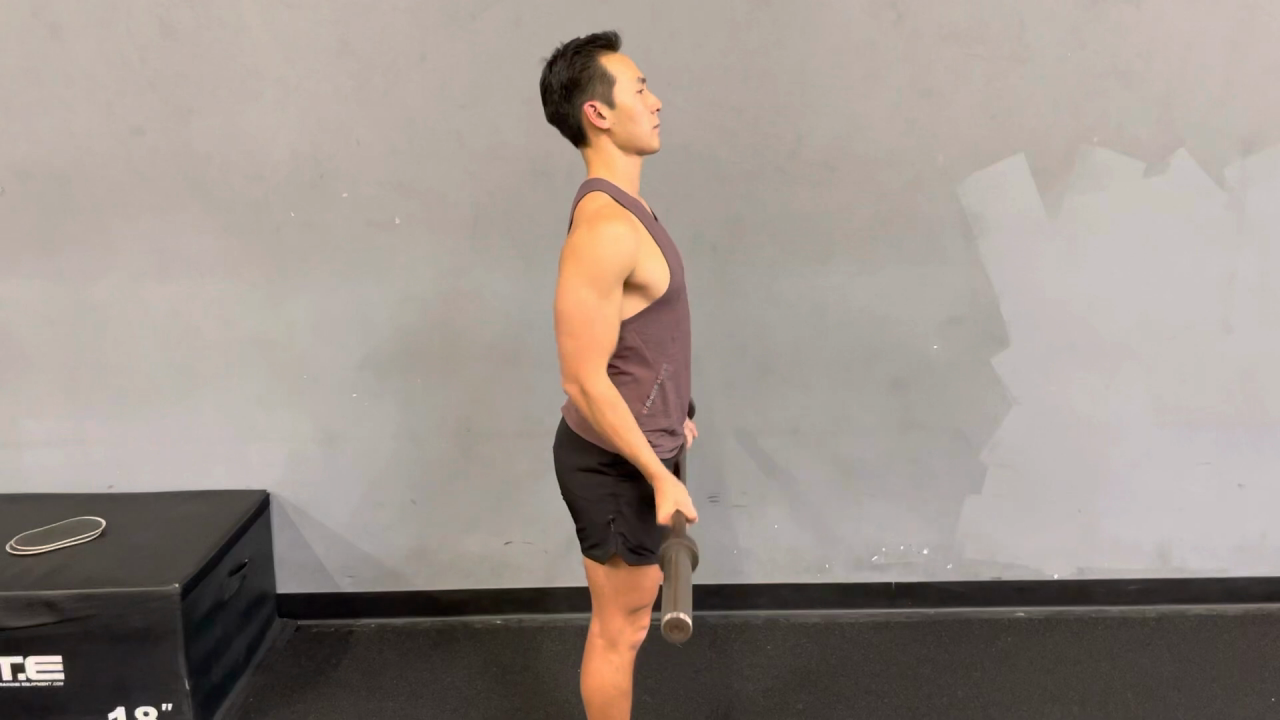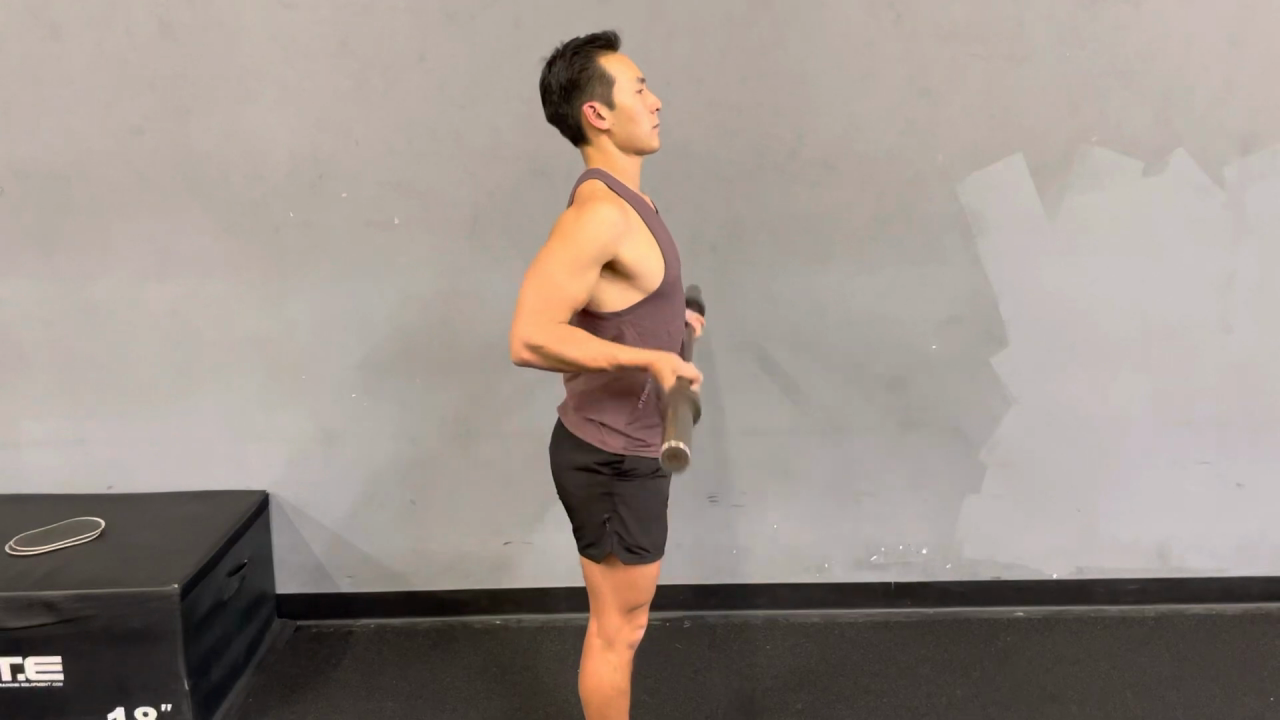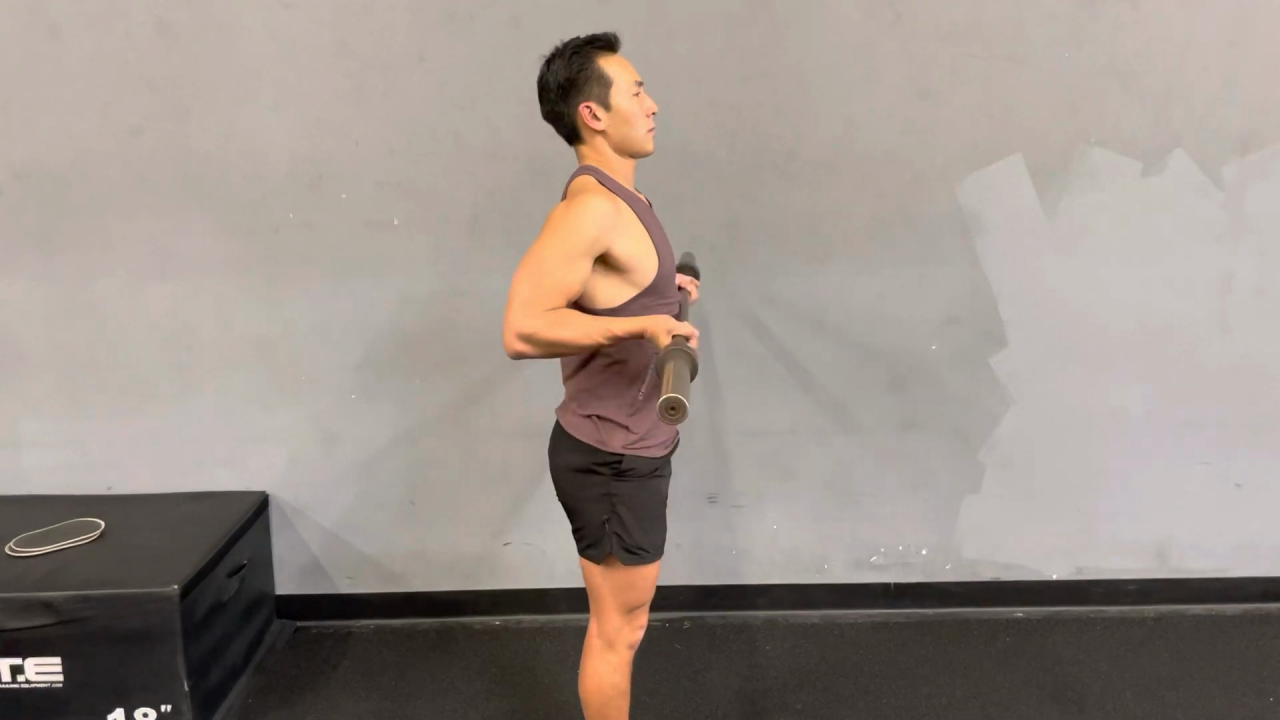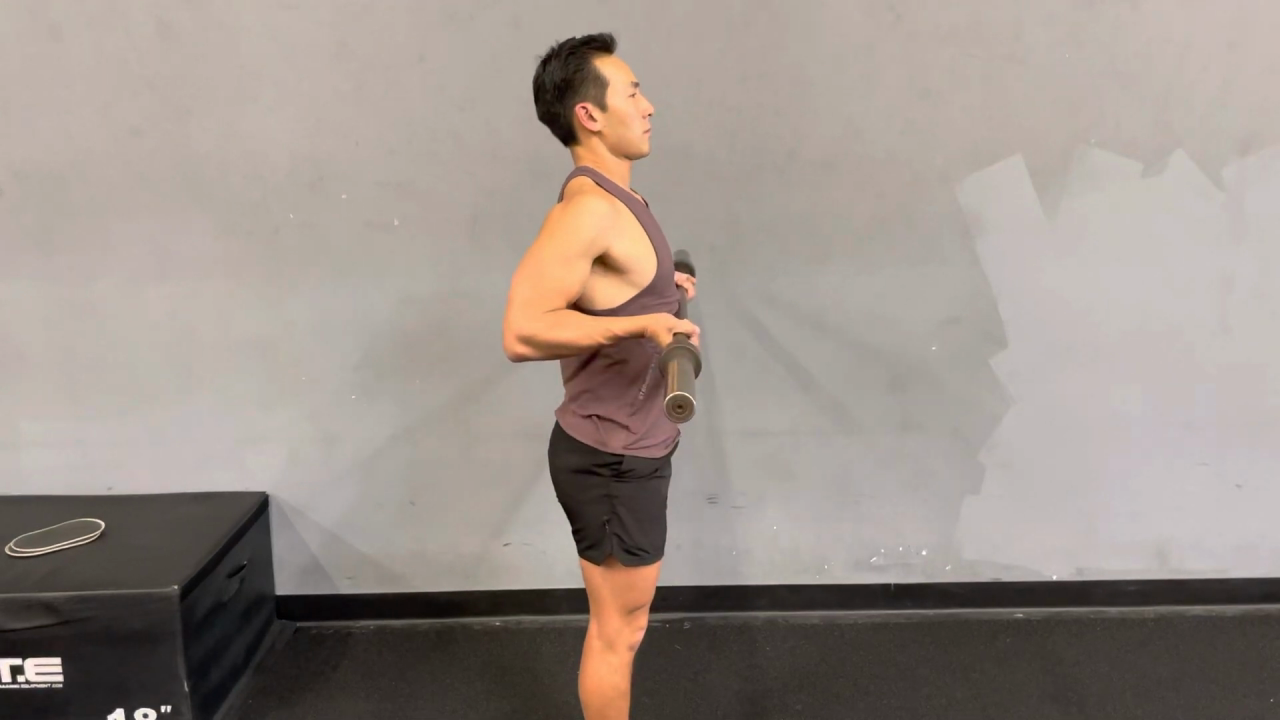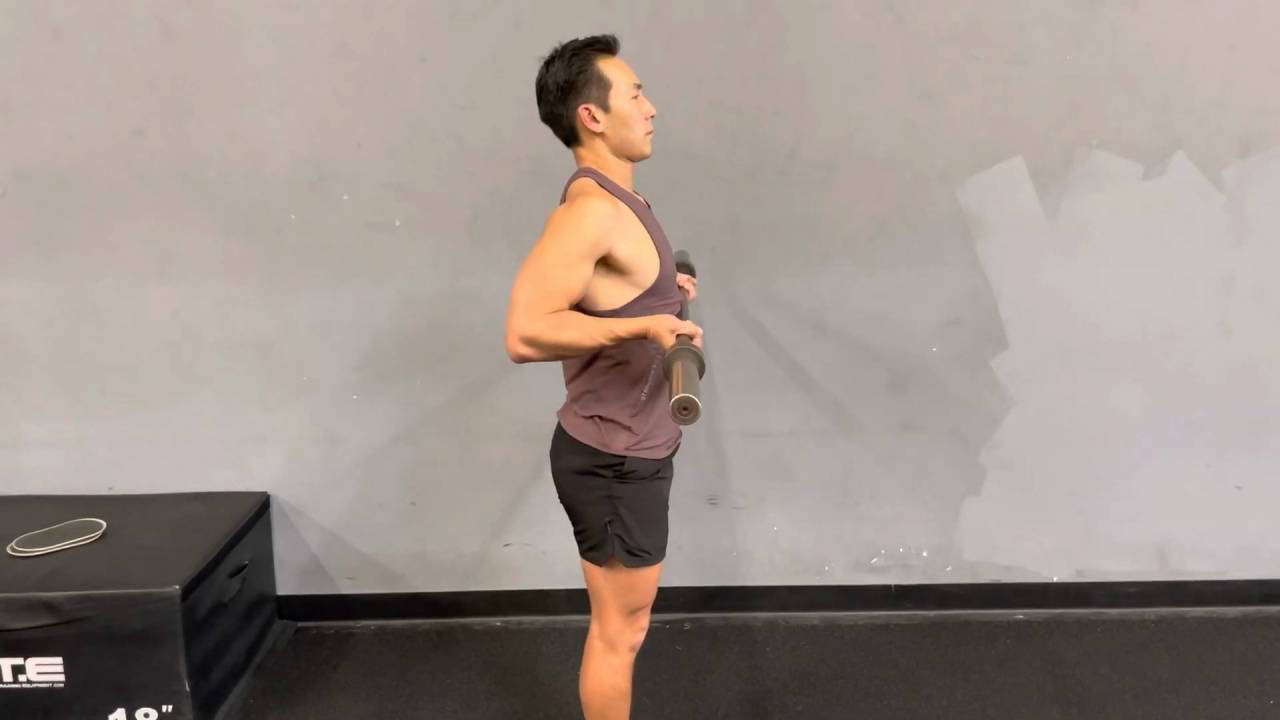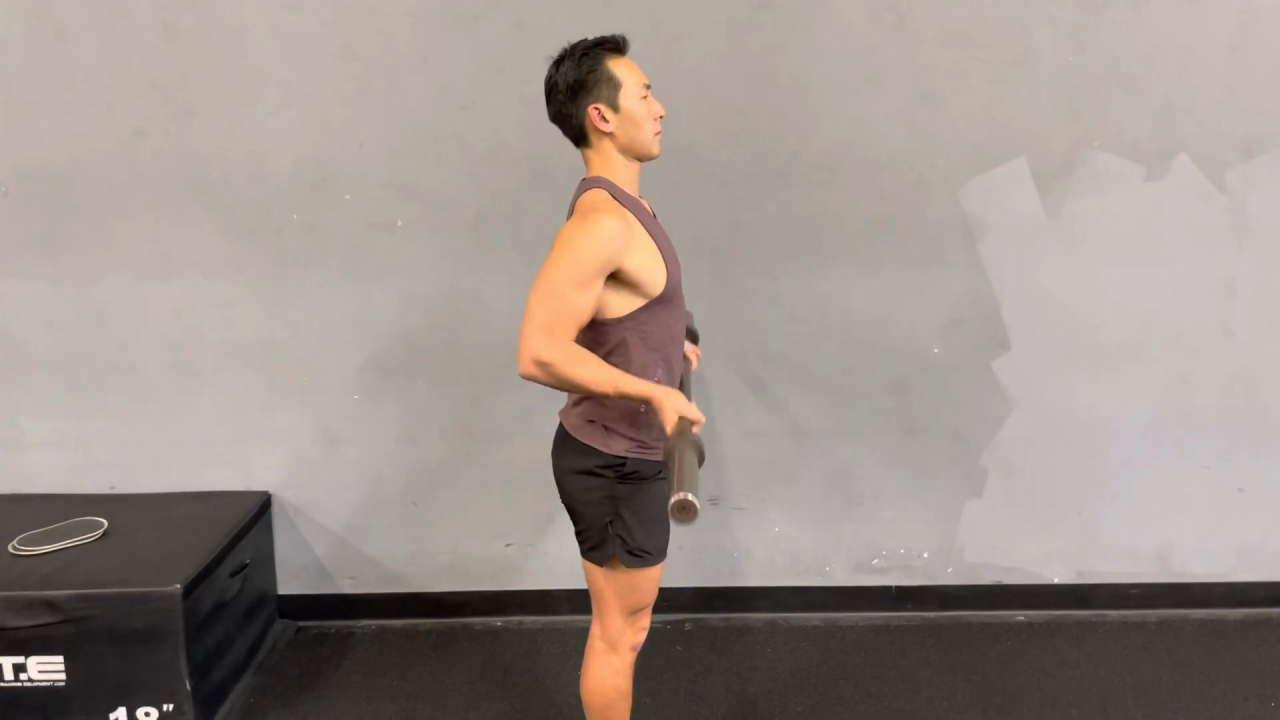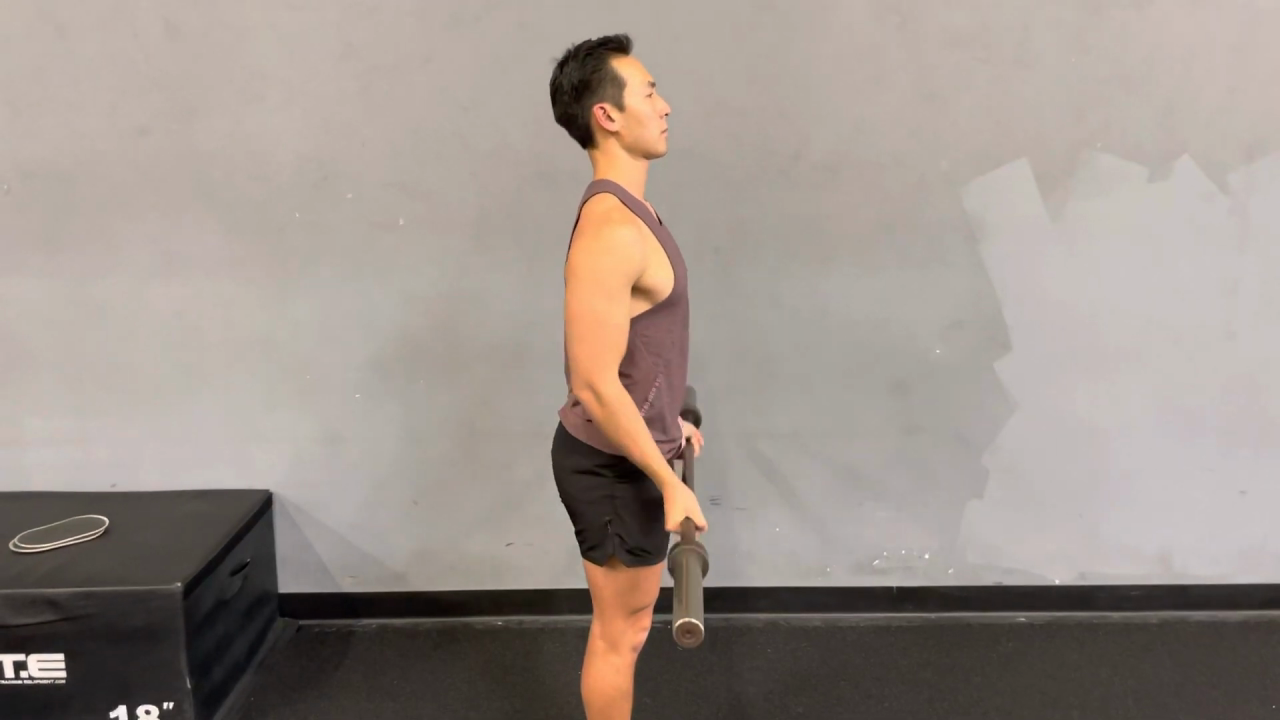
dt=0.4s
person 1, frame 1
left shoulder: (622, 206)
right shoulder: (606, 227)
right elbow: (584, 378)
left wrist: (670, 413)
right wrist: (661, 476)
left hip: (631, 452)
right hip: (617, 463)
left knee: (622, 623)
right knee: (621, 629)
person 1, frame 2
left shoulder: (622, 200)
right shoulder: (599, 212)
right elbow: (530, 338)
left wrist: (670, 319)
right wrist: (648, 359)
left hip: (624, 447)
right hip: (611, 457)
left knee: (621, 622)
right knee: (618, 628)
person 1, frame 3
left shoulder: (618, 198)
right shoulder: (592, 207)
right elbow: (523, 329)
left wrist: (663, 288)
right wrist: (642, 326)
left hip: (629, 447)
right hip: (611, 457)
left knee: (620, 623)
right knee: (618, 629)
person 1, frame 4
left shoulder: (614, 198)
right shoulder: (589, 208)
right elbow: (523, 331)
left wrist: (661, 286)
right wrist: (642, 324)
left hip: (629, 447)
right hip: (611, 458)
left knee: (620, 625)
right knee: (618, 631)
person 1, frame 5
left shoulder: (616, 199)
right shoulder: (592, 209)
right elbow: (525, 332)
left wrist: (662, 287)
right wrist: (646, 325)
left hip: (630, 448)
right hip: (613, 458)
left knee: (621, 625)
right knee: (620, 631)
person 1, frame 6
left shoulder: (623, 207)
right shoulder: (601, 221)
right elbow: (540, 353)
left wrist: (669, 343)
right wrist: (656, 393)
left hip: (626, 451)
right hip: (615, 460)
left knee: (621, 624)
right knee: (620, 631)
person 1, frame 7
left shoulder: (628, 211)
right shoulder: (611, 232)
right elbow: (597, 384)
left wrist: (672, 423)
right wrist: (669, 484)
left hip: (629, 453)
right hip: (614, 465)
left knee: (623, 624)
right knee: (622, 631)
